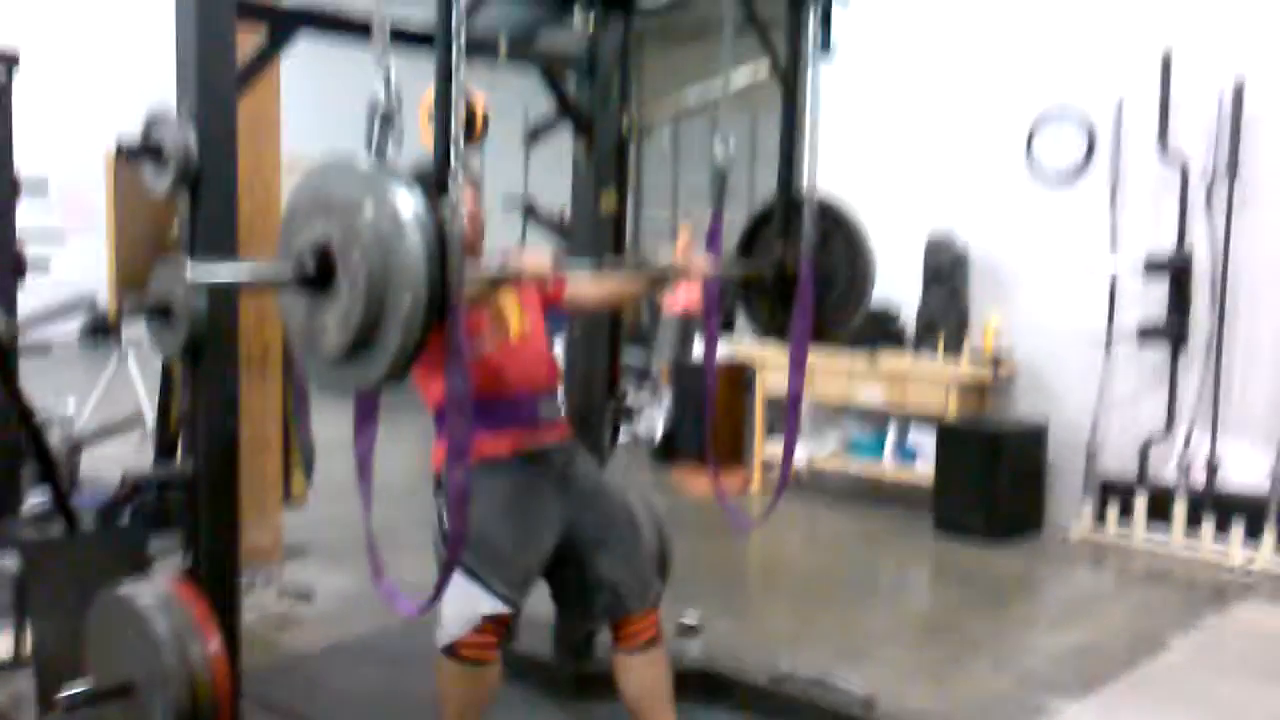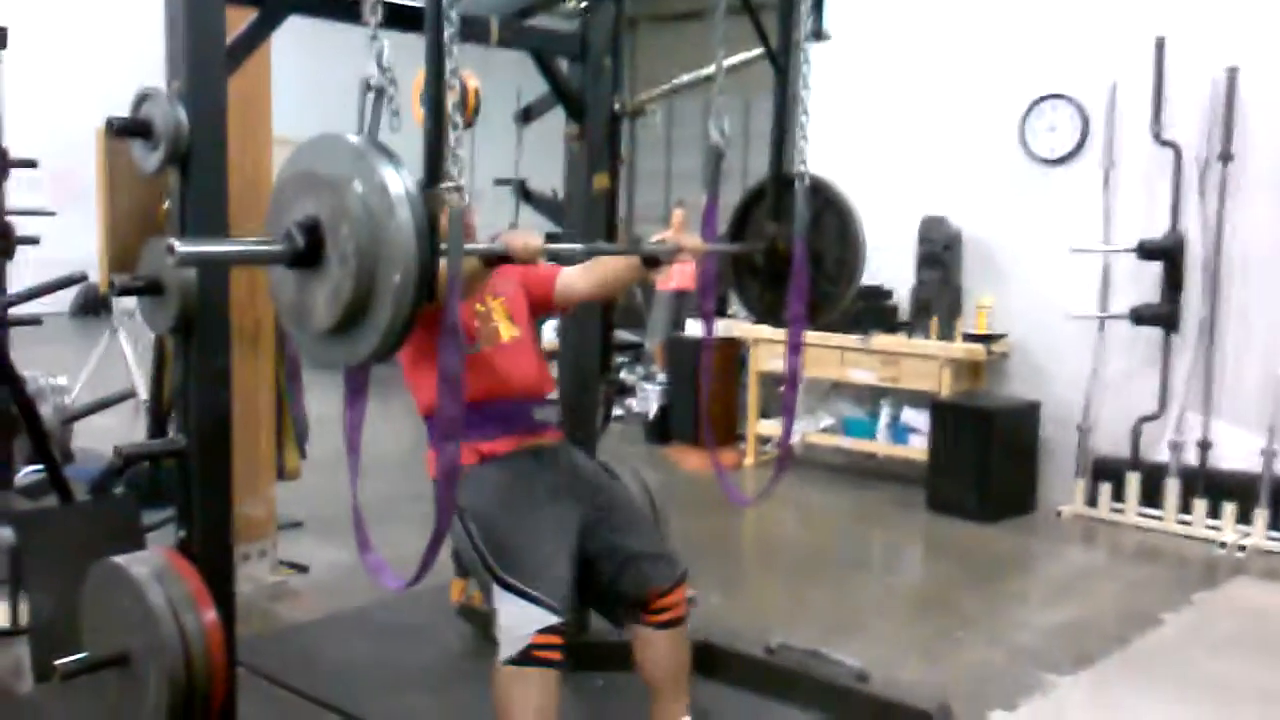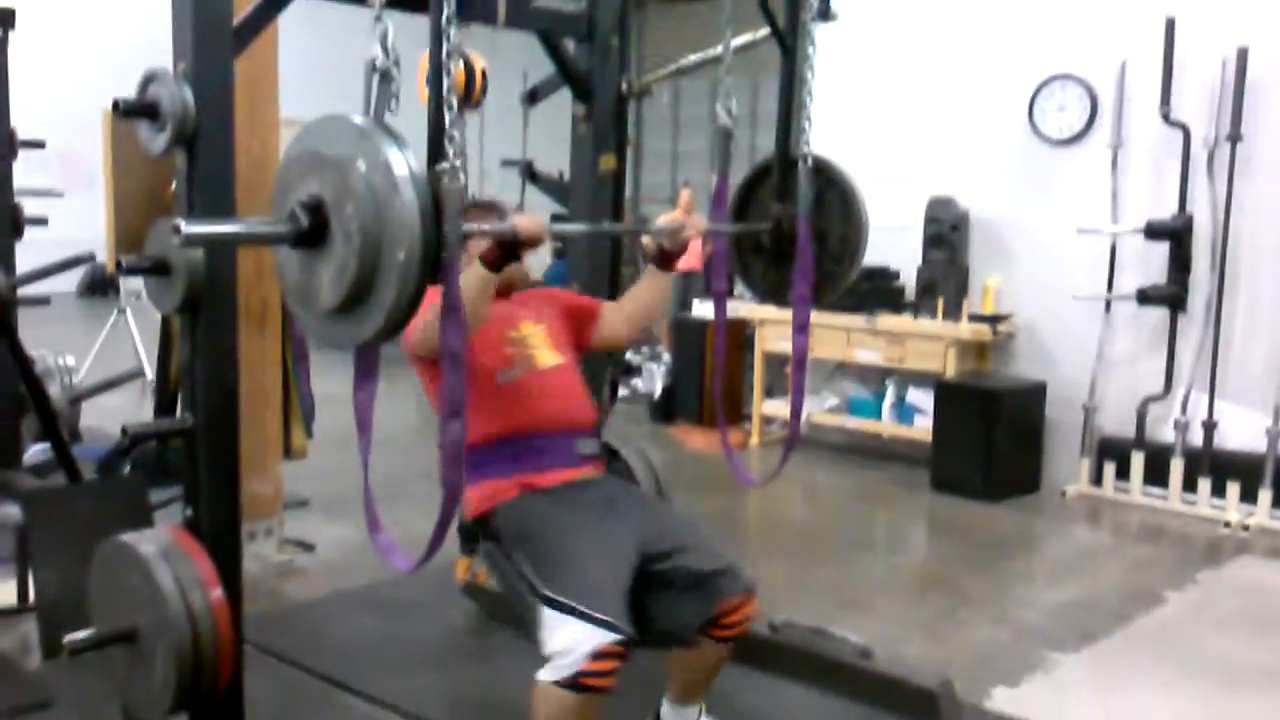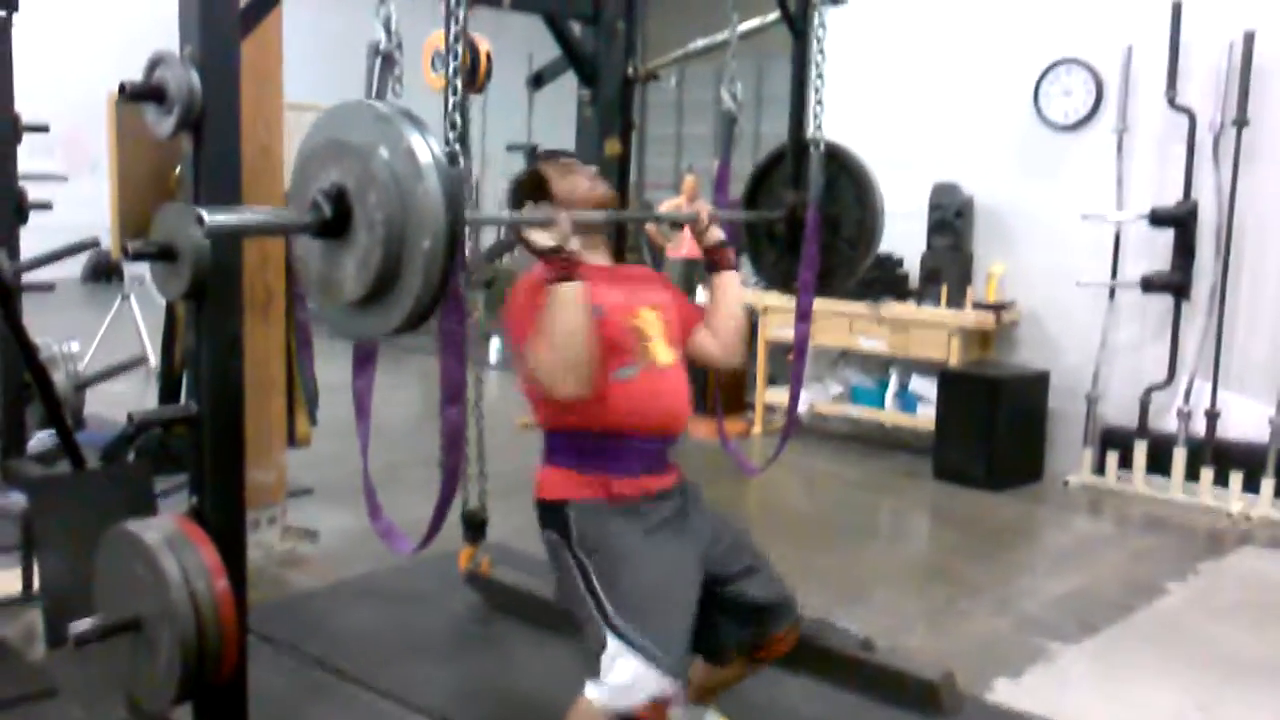
dt=0.3s
person 1, frame 1
left shoulder: (518, 277)
left elbow: (593, 290)
left wrist: (663, 275)
right wrist: (507, 274)
left hip: (559, 455)
right hip: (486, 467)
left knee: (635, 605)
right knee: (480, 618)
person 1, frame 2
left shoulder: (507, 278)
left elbow: (585, 282)
right elbow: (433, 289)
left hip: (554, 455)
right hip: (483, 469)
left knee: (663, 584)
right knee: (538, 624)
person 1, frame 3
left shoulder: (544, 305)
right shoulder: (433, 306)
left elbow: (626, 323)
right elbow: (434, 336)
left wrist: (668, 254)
right wrist: (501, 250)
left hip: (598, 487)
right hip: (523, 498)
left knee: (728, 599)
right knee: (592, 645)
person 1, frame 4
left shoulder: (648, 283)
right shoulder: (544, 287)
left elbow: (726, 349)
right elbow: (566, 384)
left wrist: (719, 252)
right wrist: (561, 264)
left hip: (666, 492)
right hip: (592, 504)
left knee: (769, 622)
